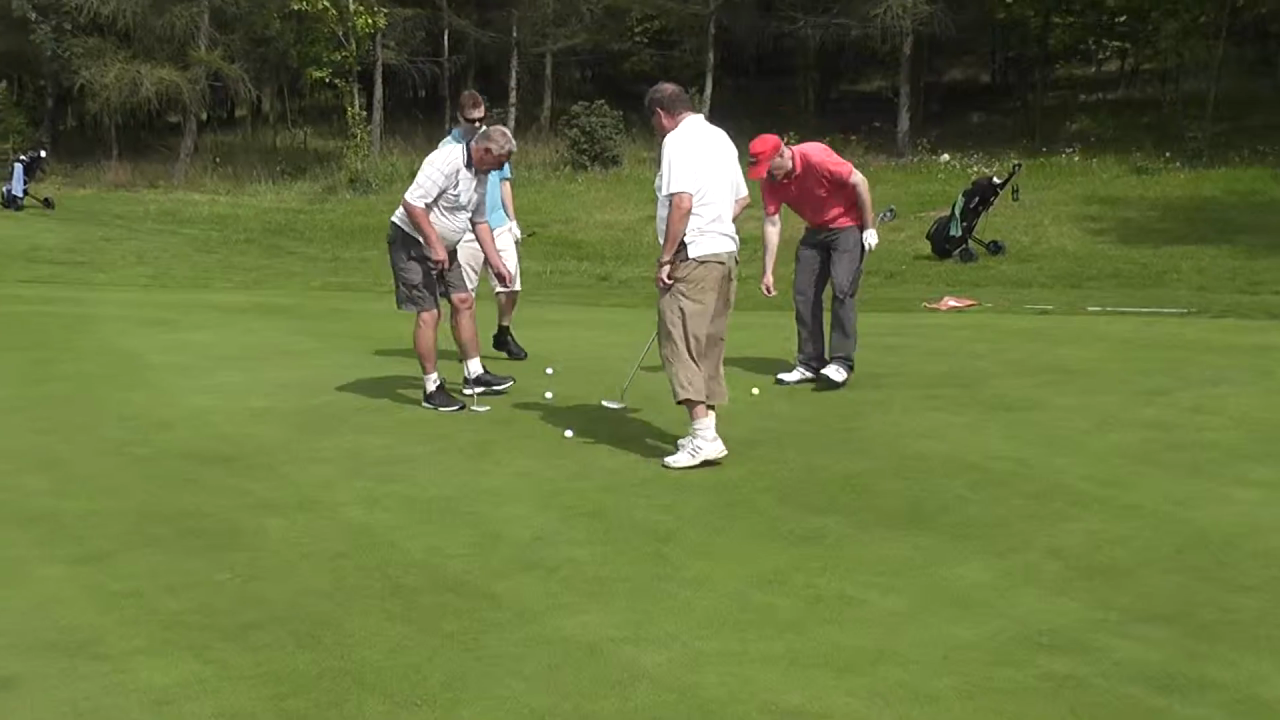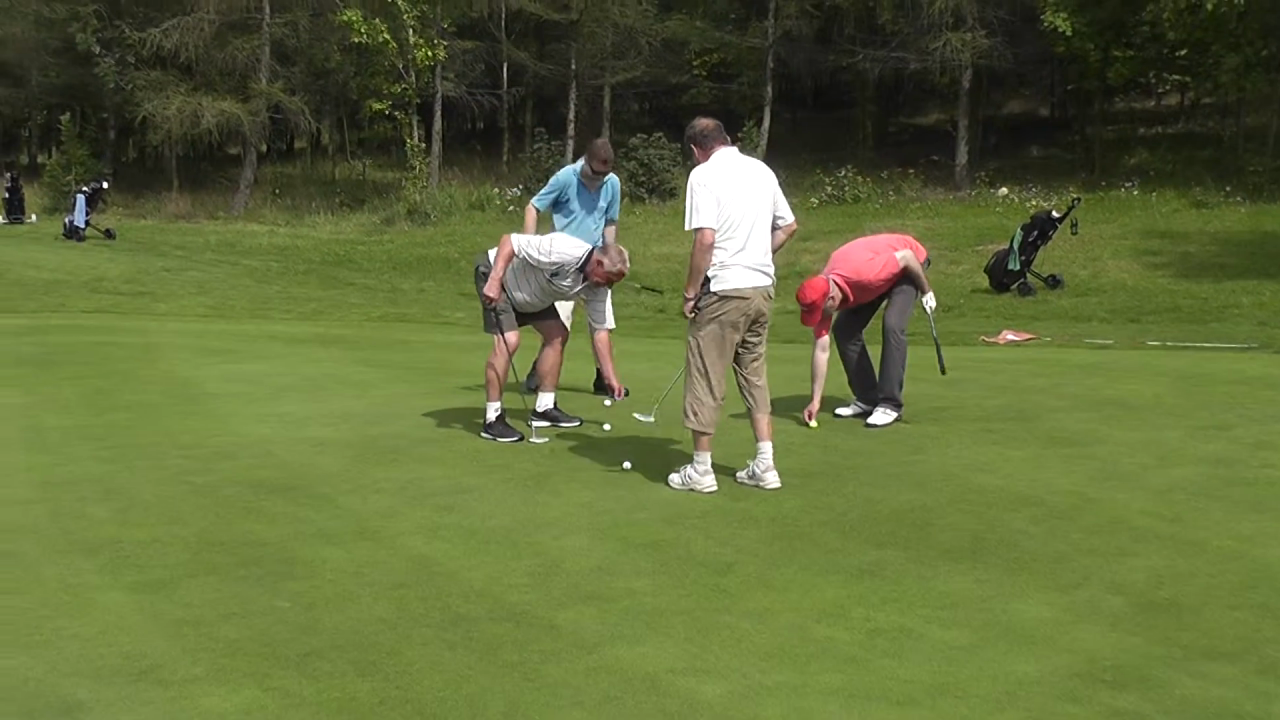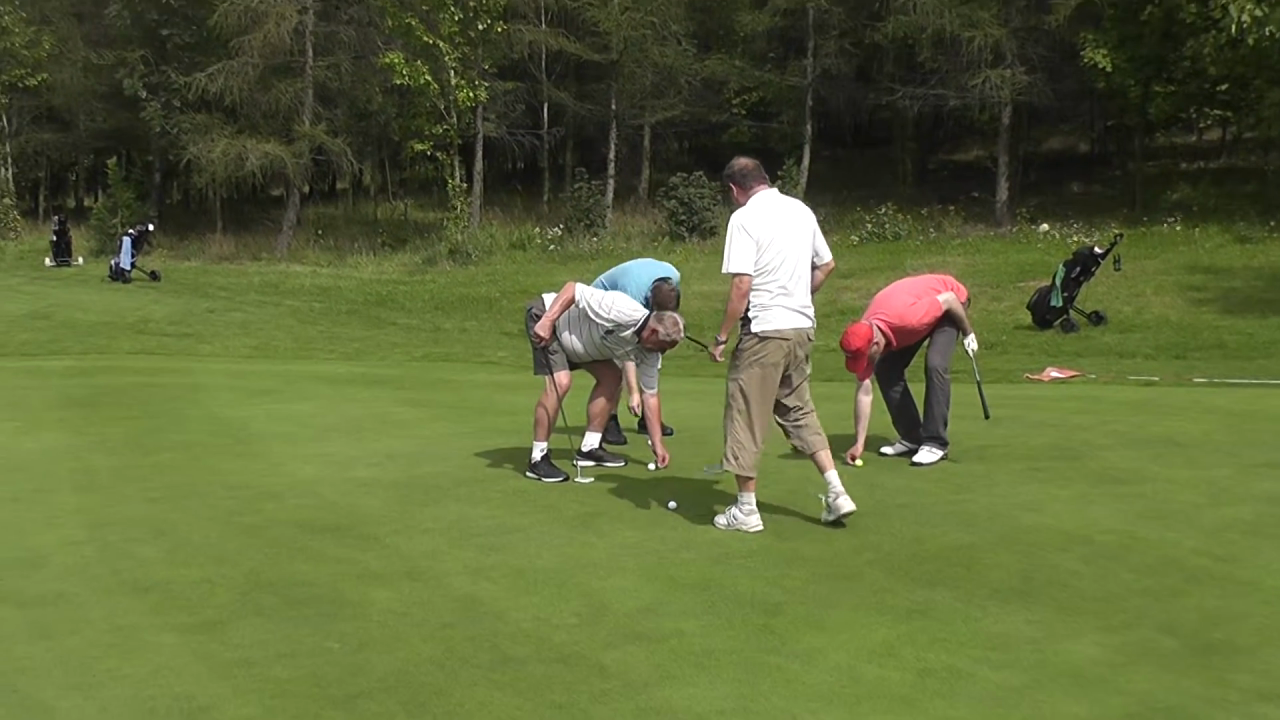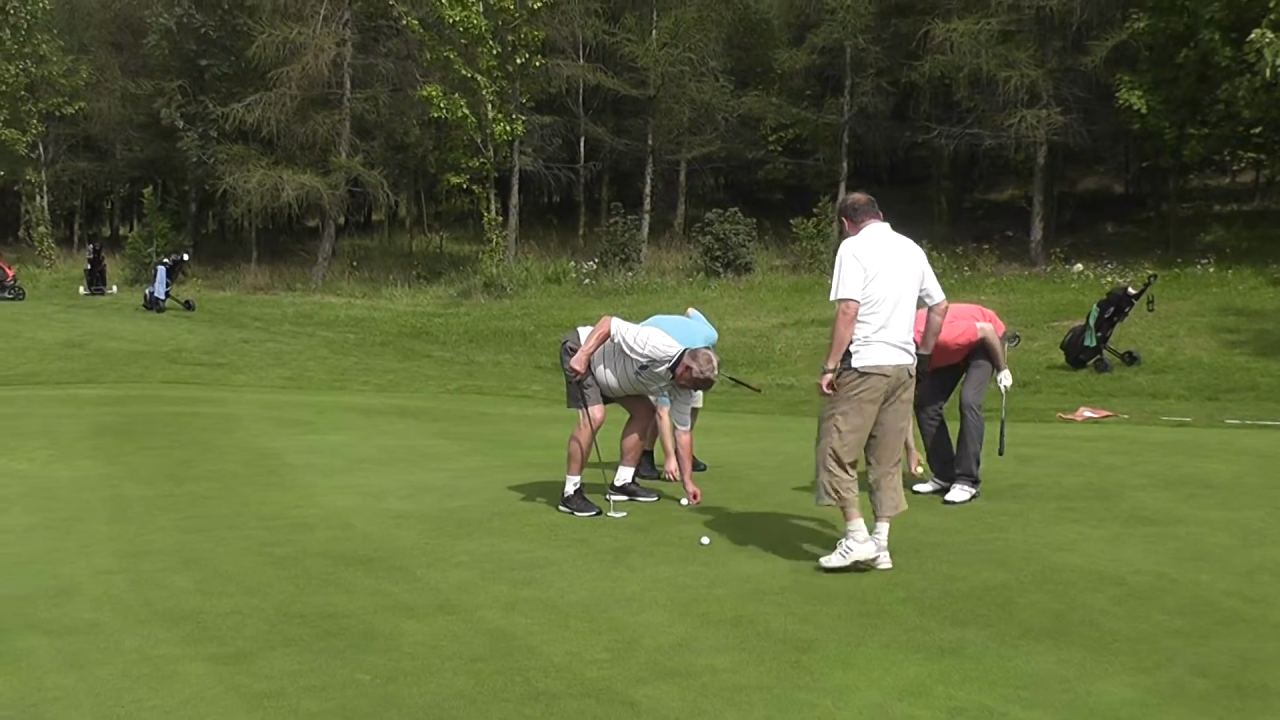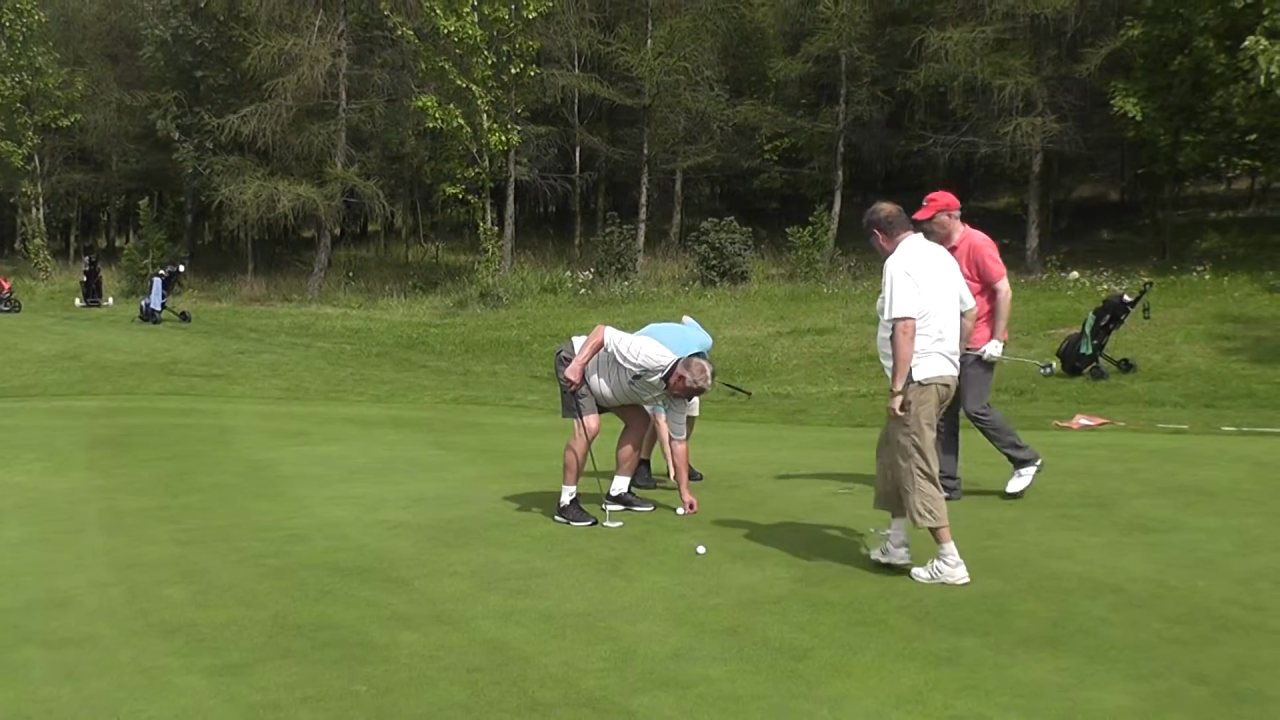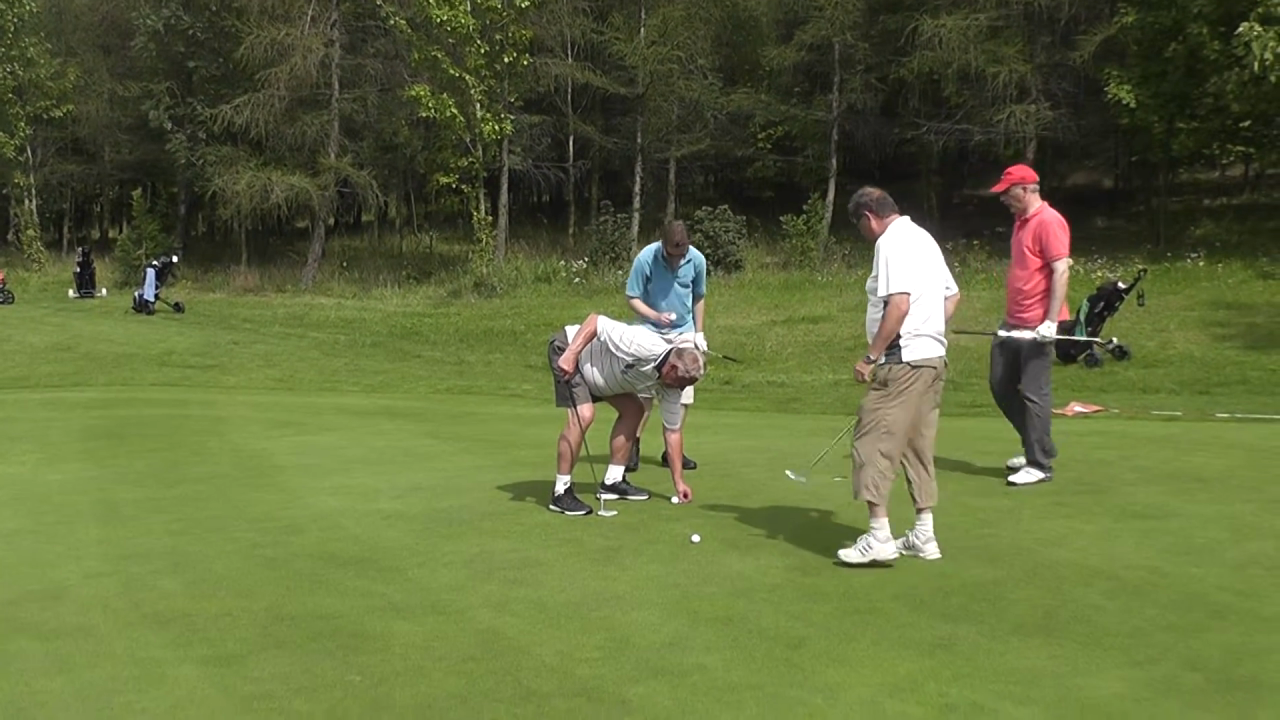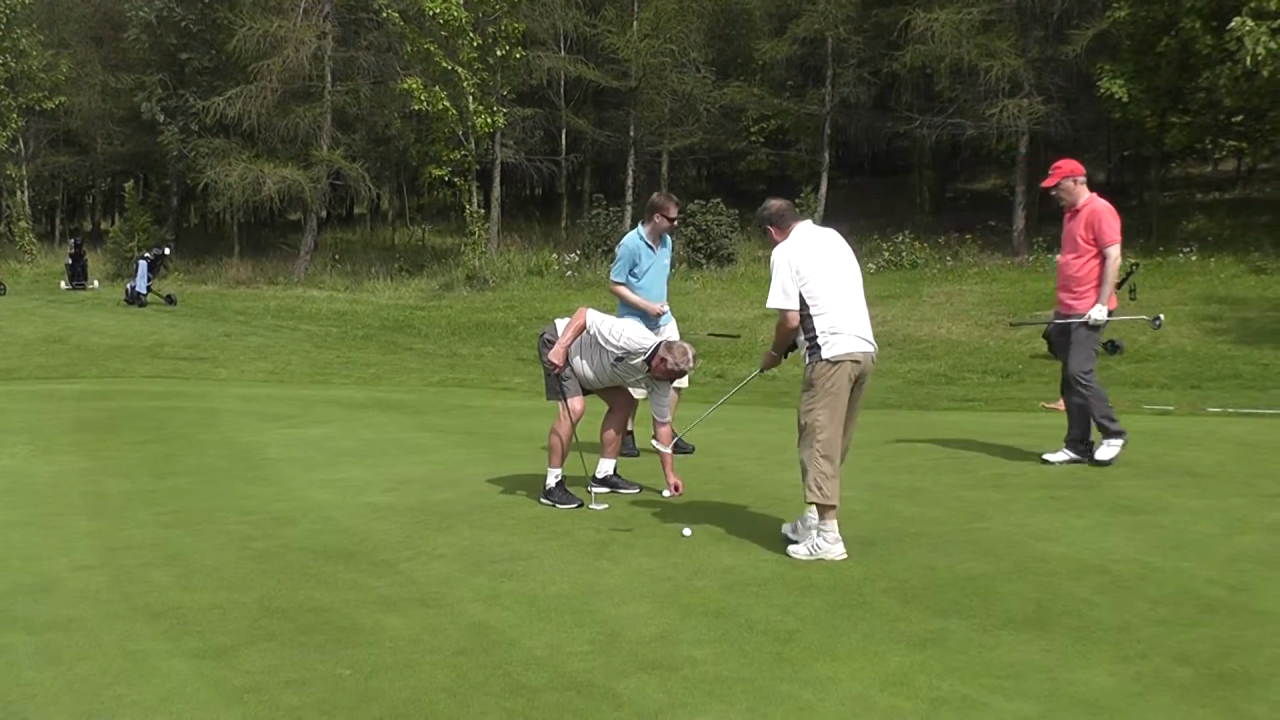
dt=0.7s
person 1, frame 1
left shoulder: (678, 140)
right shoulder: (720, 136)
left elbow: (682, 203)
right elbow: (741, 198)
left wrist: (665, 259)
left hip: (694, 257)
right hip: (725, 253)
left knee: (679, 341)
right knee: (710, 343)
left ankle: (704, 435)
right ankle: (705, 429)
person 1, frame 2
left shoulder: (703, 175)
right shoulder: (761, 169)
left elbow: (705, 238)
right elbow: (787, 226)
left wrist: (690, 292)
left hip: (724, 290)
right hip: (762, 287)
left knee: (705, 376)
right knee: (753, 373)
left ankle: (701, 470)
right ankle: (764, 465)
person 1, frame 3
left shoulder: (745, 217)
right shoulder: (801, 209)
left elbow: (742, 284)
right elbow: (825, 265)
left wrist: (721, 337)
left hip: (765, 330)
right hip: (802, 327)
left knee: (746, 417)
right knee: (800, 411)
left ankle: (745, 509)
right ankle: (836, 492)
person 1, frame 4
left shoulder: (854, 247)
right shoulder: (912, 248)
left elbow: (847, 312)
right elbow: (940, 307)
left wrist: (829, 365)
right wrist: (923, 353)
left hip: (864, 366)
right hip: (903, 366)
left knee: (836, 449)
right knee: (887, 459)
left ankle: (858, 536)
right ankle: (879, 544)
person 1, frame 5
left shoulder: (900, 263)
right shoulder: (941, 255)
left elbow: (904, 329)
right elbow: (970, 312)
left wrist: (896, 387)
left hip: (919, 378)
right hip: (945, 373)
left knee: (917, 467)
right knee: (893, 454)
left ankle: (949, 561)
right ankle: (897, 542)
person 1, frame 6
left shoulder: (892, 242)
right shoulder: (922, 238)
left elbow: (899, 305)
right elbow: (951, 296)
left wrist: (870, 356)
left hip: (905, 360)
right hip: (933, 356)
left knee: (874, 441)
right knee: (919, 445)
left ankle: (879, 535)
right ankle: (923, 535)
person 1, frame 7
left shoulder: (785, 252)
right shoulder: (833, 237)
left elbow: (790, 318)
left wrist: (775, 353)
left hip: (831, 355)
right hip: (864, 349)
left knee: (818, 442)
right knee: (834, 441)
left ankle: (827, 537)
right ankle: (814, 519)
person 2, frame 1
left shoulder: (815, 156)
right shoulder: (770, 179)
left elbow: (859, 181)
right elbow: (772, 223)
left wrist: (869, 227)
right wrist: (768, 270)
left hip: (848, 226)
right hip: (816, 231)
left knee: (841, 288)
right knee: (804, 292)
left ankle: (841, 363)
right ankle: (810, 364)
person 2, frame 2
left shoulder: (864, 274)
right shoulder: (821, 293)
left elbow: (906, 256)
right elbow: (821, 348)
left wrist: (926, 291)
right wrist: (815, 400)
left hip: (906, 264)
right hip: (878, 264)
left knee: (892, 325)
right knee: (843, 330)
left ankle: (890, 404)
right ankle: (867, 398)
person 2, frame 3
left shoulder: (906, 318)
right shoulder: (864, 336)
left elbow: (949, 299)
right elbow: (864, 392)
left wrist: (968, 333)
right wrist: (859, 443)
left hip: (949, 302)
right hip: (920, 299)
left knee: (935, 364)
right knee: (885, 370)
left ankle: (935, 443)
right ankle: (912, 437)
person 2, frame 4
left shoulder: (941, 334)
left elbow: (987, 330)
left wrist: (1003, 369)
left hip: (983, 341)
left knee: (969, 401)
right knee: (927, 405)
left ankle: (967, 481)
right ankle: (944, 475)
person 2, frame 5
left shoulder: (978, 244)
right shoulder: (938, 249)
left elbow: (1003, 291)
left wrist: (998, 340)
left hip: (980, 343)
left knee: (974, 407)
right knee: (943, 411)
left ankle: (1025, 460)
right ankle: (948, 482)
person 2, frame 6
left shoulder: (1050, 222)
right shoulder: (1021, 221)
left elbow: (1061, 272)
left wrist: (1052, 320)
left hip: (1038, 325)
right hip: (1014, 323)
left knee: (1034, 393)
right knee: (1001, 387)
left ankle: (1040, 464)
right ankle: (1036, 448)
person 2, frame 7
left shoulder: (1100, 211)
right shoulder: (1070, 214)
left elbow: (1114, 258)
left wrist: (1102, 303)
left hip: (1089, 310)
right hip: (1065, 310)
left knee: (1080, 374)
right knee: (1069, 378)
left ankle: (1112, 433)
right ankle: (1077, 446)
person 3, frame 1
right shoulder: (448, 146)
left wrist: (512, 220)
left hip: (498, 227)
right hip: (465, 230)
left knee: (510, 284)
right knee: (465, 290)
left ankle: (504, 334)
person 3, frame 2
left shoulder: (613, 184)
right shoulder: (564, 178)
right elbow: (533, 208)
right knee: (559, 321)
left ankle: (602, 377)
right ankle: (538, 367)
person 3, frame 3
left shoulder: (673, 277)
right shoulder: (635, 292)
right wrist: (633, 392)
left hip: (639, 304)
left ankle: (647, 417)
right ankle: (610, 422)
person 3, frame 4
left shoulder: (710, 336)
left elbow: (691, 311)
right elbow: (662, 414)
right wrist: (669, 458)
left knee: (695, 396)
right knee: (656, 403)
right ankle: (645, 458)
person 3, frame 5
left shoulder: (704, 343)
left elbow: (685, 319)
right elbow: (660, 420)
right wrist: (670, 463)
left knee: (691, 404)
right knee: (652, 411)
right ankle: (641, 467)
person 3, frame 6
left shoulder: (697, 260)
right shoulder: (645, 260)
right elbow: (632, 298)
left wrist: (699, 332)
right wrist: (656, 317)
left hip: (683, 333)
right hip: (650, 332)
left knee: (683, 391)
right knee: (645, 390)
right ankle: (633, 445)
person 3, frame 7
left shoulder: (666, 242)
right shoulder: (629, 244)
right elbow: (615, 286)
right wrist: (647, 306)
left hip: (664, 322)
right hip: (635, 324)
left knee: (676, 376)
right knee: (633, 382)
right ankle: (627, 436)
person 4, frame 1
left shoulder: (480, 176)
right shoulder: (446, 161)
left elbow: (479, 221)
right elbow: (412, 203)
left wrist: (496, 262)
right wrist: (436, 245)
left hip: (442, 247)
right hip: (412, 241)
left knee: (463, 302)
right knee: (428, 313)
left ankle: (475, 376)
right ankle: (432, 389)
person 4, frame 2
left shoulder: (596, 287)
right shoulder: (563, 251)
left elbow: (600, 331)
right elbow: (509, 241)
left wrist: (610, 377)
right wrist: (494, 280)
right hip: (494, 273)
left knee: (557, 335)
right knee: (509, 340)
left ankle: (544, 408)
right ankle: (492, 418)
person 4, frame 3
left shoulder: (647, 351)
right shoulder: (622, 311)
left elbow: (650, 394)
right elbow: (572, 288)
left wrist: (657, 444)
right wrist: (546, 321)
right hip: (544, 316)
left knee: (611, 377)
right knee: (561, 382)
left ankle: (589, 448)
right ankle: (538, 458)
person 4, frame 4
left shoulder: (681, 389)
right shoulder: (658, 347)
left elbow: (683, 431)
right elbow: (608, 322)
left wrist: (687, 481)
right wrist: (583, 355)
right hip: (580, 348)
left knee: (644, 411)
right knee: (594, 416)
left ankle: (622, 482)
right ankle: (571, 492)
person 4, frame 5
left shoulder: (676, 398)
right shoulder: (650, 357)
left elbow: (678, 440)
right elbow: (601, 331)
left wrist: (684, 491)
right wrist: (577, 365)
right hip: (575, 359)
left knee: (639, 421)
right knee: (589, 426)
left ankle: (618, 492)
right ankle: (567, 503)
person 4, frame 6
left shoulder: (669, 387)
right shoulder: (644, 346)
left elbow: (672, 430)
right elbow: (595, 320)
left wrist: (678, 481)
right wrist: (571, 354)
right hip: (568, 348)
left knee: (633, 410)
right knee: (583, 415)
left ankle: (612, 481)
right ankle: (561, 492)
person 4, frame 7
left shoulder: (659, 380)
right shoulder: (633, 339)
left elbow: (662, 423)
right elbow: (584, 313)
left wrist: (669, 473)
right wrist: (560, 348)
right hip: (558, 341)
left knee: (624, 403)
right knee: (574, 408)
left ankle: (604, 474)
right ankle: (552, 485)
